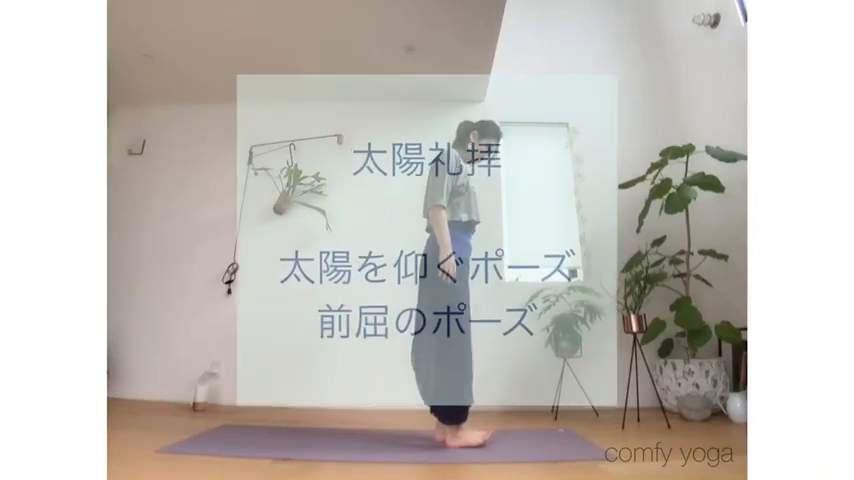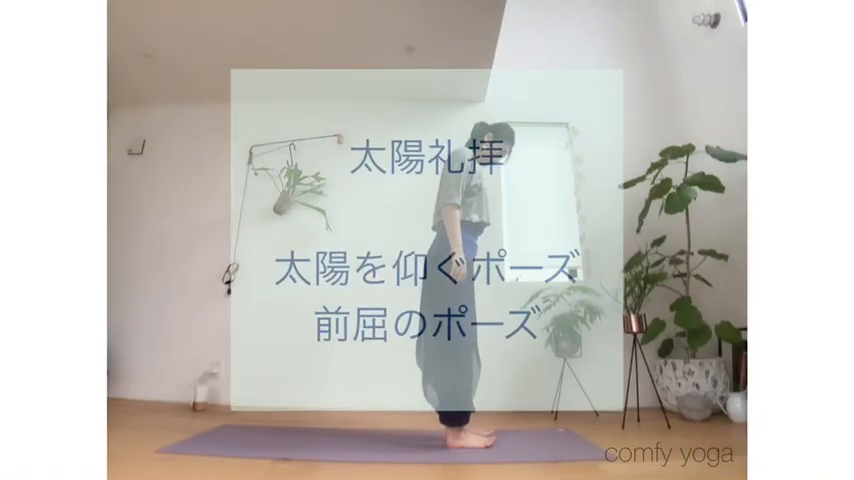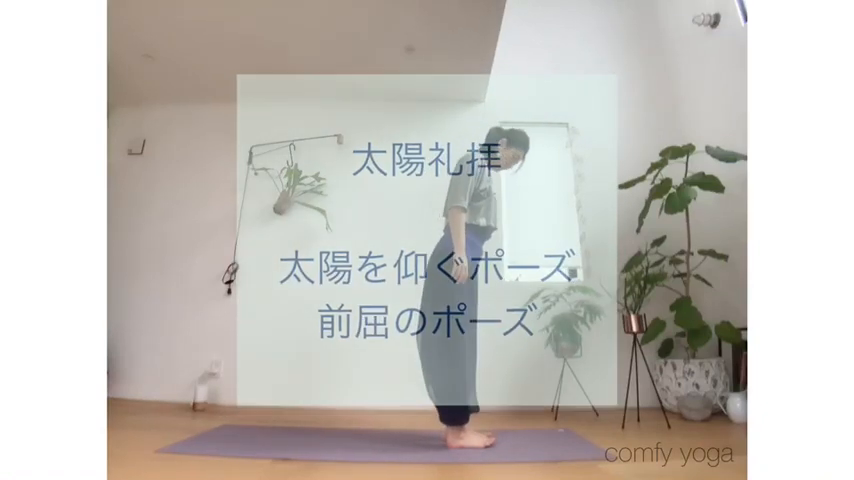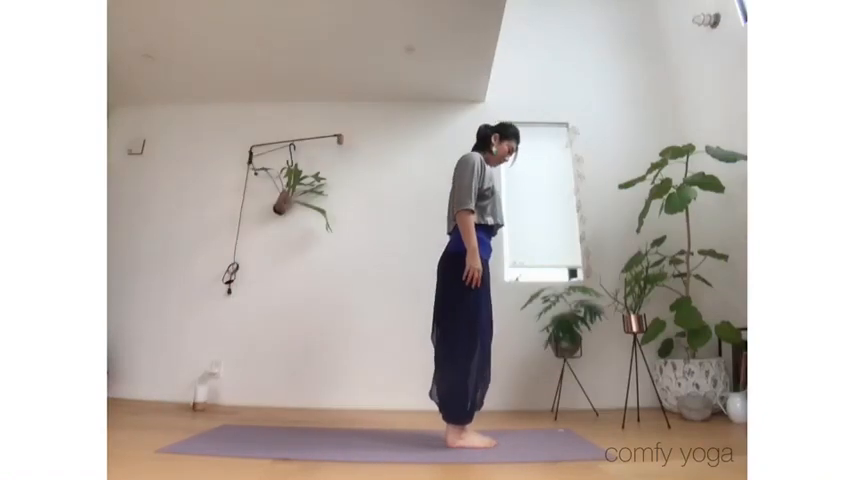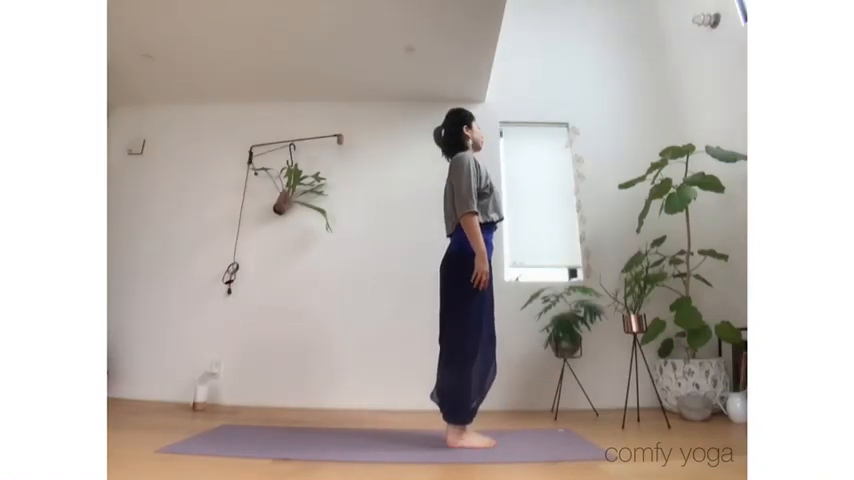
dt=1s
person 1, frame 1
left shoulder: (461, 168)
right shoulder: (449, 157)
right elbow: (436, 206)
left wrist: (452, 254)
right wrist: (446, 251)
left hip: (455, 253)
right hip: (447, 253)
left knee: (450, 338)
right knee: (451, 338)
left ankle: (446, 422)
right ankle: (454, 427)
person 1, frame 2
left shoulder: (472, 168)
right shoulder: (461, 157)
right elbow: (450, 206)
left wrist: (461, 254)
right wrist: (457, 252)
left hip: (460, 254)
right hip: (452, 253)
left knee: (460, 340)
right knee: (452, 339)
left ankle: (456, 422)
right ankle: (455, 430)
person 1, frame 3
left shoulder: (484, 172)
right shoulder: (472, 162)
right elbow: (456, 208)
left wrist: (465, 257)
right wrist: (459, 254)
left hip: (465, 259)
right hip: (456, 258)
left knee: (459, 341)
right knee: (454, 341)
left ankle: (458, 424)
right ankle: (456, 429)
person 1, frame 4
left shoulder: (484, 169)
right shoulder: (472, 160)
right elbow: (464, 209)
right wrist: (472, 254)
left hip: (473, 258)
right hip: (465, 258)
left knee: (471, 342)
right knee: (464, 341)
left ankle: (460, 425)
right ankle: (457, 429)
person 1, frame 5
left shoulder: (467, 162)
right shoulder: (465, 159)
right elbow: (467, 211)
right wrist: (481, 255)
left hip: (469, 258)
right hip: (468, 258)
left knee: (472, 341)
right knee: (466, 341)
left ankle: (460, 425)
right ankle: (457, 429)
